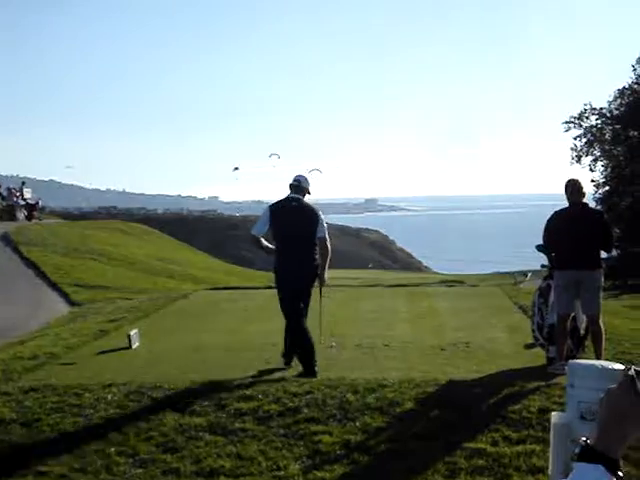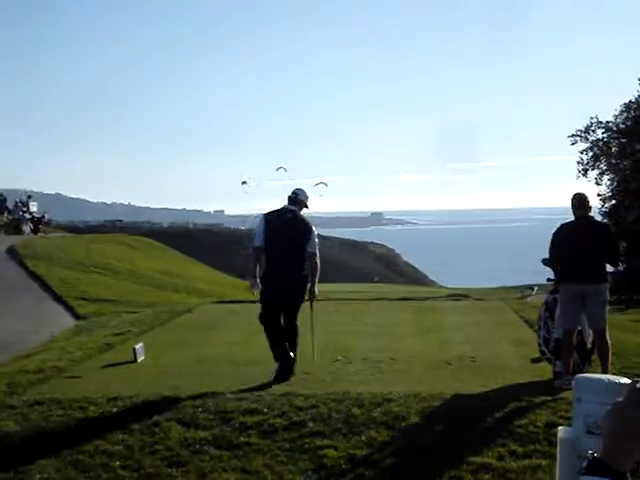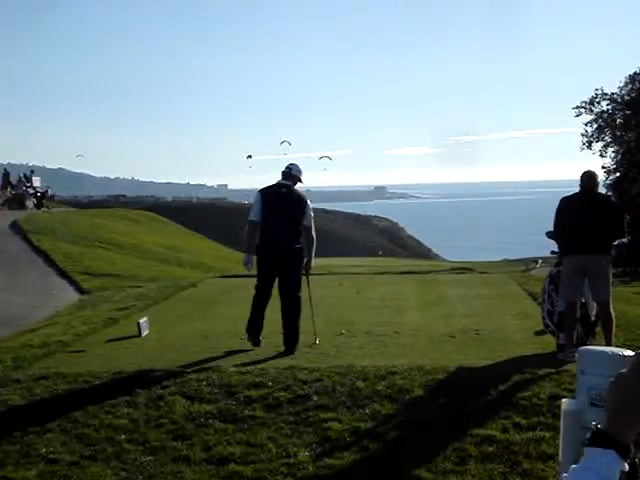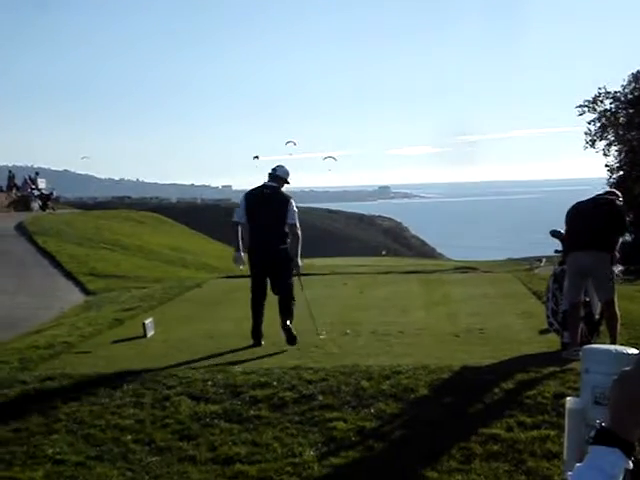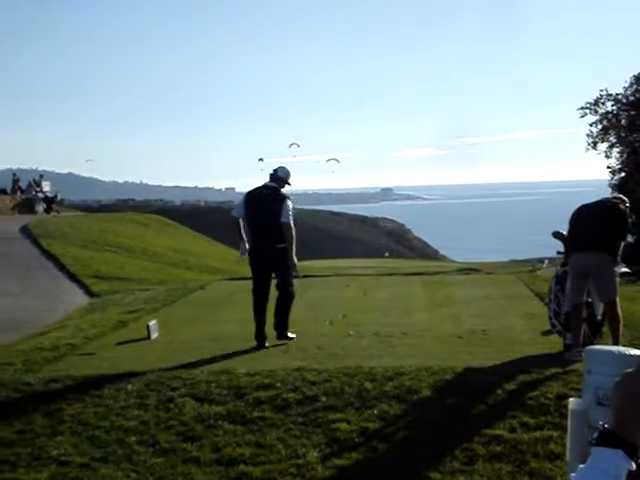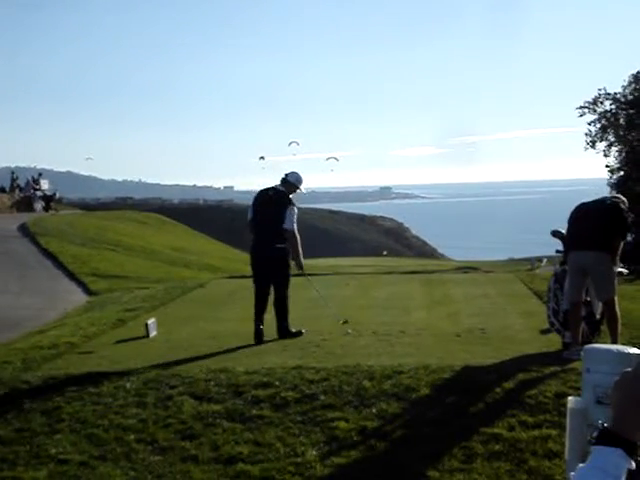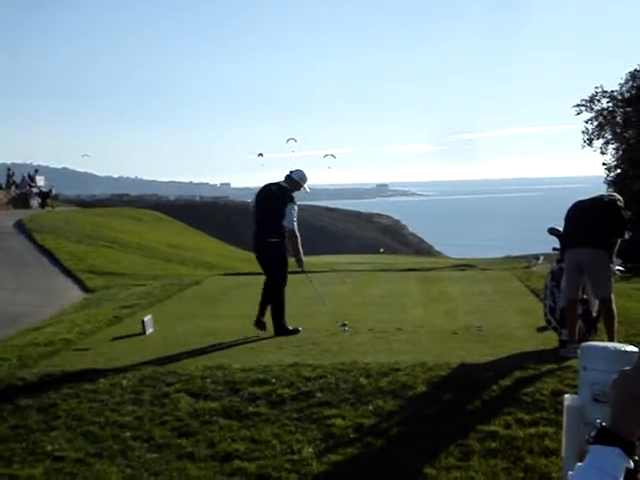
dt=0.3s
person 1, frame 1
left shoulder: (273, 210)
right shoulder: (314, 212)
left elbow: (256, 237)
right elbow: (324, 244)
left wrist: (272, 248)
right wrist: (323, 271)
left hip: (285, 269)
right hip: (308, 269)
left knee: (294, 316)
right knee: (298, 313)
left ankle: (309, 366)
right ankle: (289, 354)
person 1, frame 2
left shoulder: (267, 219)
right shoulder: (307, 226)
left elbow: (257, 250)
right elbow: (313, 259)
left wrist: (254, 276)
right wrist: (313, 285)
left hip: (273, 278)
right hip: (298, 279)
left knee: (269, 319)
right knee: (290, 323)
left ankle: (285, 356)
right ankle: (286, 368)
person 1, frame 3
left shoulder: (263, 195)
right shoulder: (302, 200)
left elbow: (253, 225)
right elbow: (309, 232)
left wrist: (248, 253)
right wrist: (309, 258)
left hip: (267, 252)
right hip: (293, 253)
left knee: (262, 294)
right knee: (291, 298)
left ankle: (254, 335)
right ankle: (291, 344)
person 1, frame 4
left shoulder: (249, 196)
right shoulder: (286, 199)
left elbow: (237, 225)
right elbow: (295, 230)
left wrist: (238, 251)
right wrist: (297, 257)
left hip: (257, 252)
right hip: (281, 252)
left knee: (258, 295)
right knee: (285, 292)
left ankle: (257, 337)
right ankle: (287, 323)
person 1, frame 5
left shoulder: (249, 196)
right shoulder: (282, 199)
left elbow: (237, 217)
right elbow: (288, 228)
left wrist: (244, 242)
right wrist: (292, 255)
left hip: (256, 250)
right hip: (278, 251)
left knee: (259, 294)
right knee: (286, 290)
left ankle: (260, 337)
right ankle: (281, 330)
person 1, frame 6
left shoulder: (260, 195)
right shoulder: (288, 204)
left elbow: (251, 222)
right elbow: (291, 234)
right wrist: (298, 258)
left hip: (258, 249)
right hip: (278, 251)
left knee: (261, 291)
right knee: (281, 292)
left ankle: (258, 327)
right ankle: (283, 330)
person 1, frame 7
left shoulder: (264, 189)
right shoulder: (288, 200)
left elbow: (256, 212)
right elbow: (292, 232)
right wrist: (299, 256)
left hip: (259, 242)
right hip: (275, 245)
left knee: (271, 281)
right knee: (277, 285)
left ankle: (261, 317)
right ankle: (279, 326)
person 2, frame 1
left shoulder: (557, 218)
right shoulder: (598, 217)
left elbow: (548, 246)
right elbow: (608, 246)
left hip: (564, 271)
right hip: (591, 270)
left knee: (562, 318)
right knee: (594, 318)
left ankle: (560, 362)
right ankle: (599, 362)
person 2, frame 2
left shoulder: (562, 231)
right shoulder: (604, 230)
left elbow: (554, 260)
right elbow: (615, 260)
left hip: (569, 284)
right hip: (596, 284)
left knee: (568, 332)
right knee: (600, 332)
left ankle: (566, 376)
person 2, frame 3
left shoulder: (565, 203)
right shoulder: (608, 203)
left elbow: (558, 231)
right elbow: (619, 231)
right wrist: (606, 245)
left hip: (572, 257)
right hip: (599, 257)
left knee: (571, 304)
right knee: (604, 304)
left ankle: (570, 348)
person 2, frame 4
left shoulder: (576, 207)
right shoulder: (614, 205)
right elbow: (618, 232)
right wrist: (612, 252)
left hip: (574, 256)
right hip: (600, 255)
left knee: (574, 303)
right knee: (609, 302)
left ankle: (574, 347)
person 2, frame 5
left shoulder: (582, 209)
right shoulder: (619, 209)
right elbow: (620, 237)
right wrist: (615, 259)
left hip: (576, 256)
right hip: (601, 257)
left knee: (576, 304)
right knee: (611, 303)
left ankle: (576, 348)
person 2, frame 6
left shoulder: (580, 208)
right shoulder: (618, 207)
right elbow: (619, 236)
right wrist: (615, 259)
left hip: (574, 254)
right hip: (600, 255)
left knee: (575, 302)
right knee: (609, 302)
left ankle: (575, 347)
right ankle: (615, 346)
person 2, frame 7
left shoulder: (577, 206)
right shoulder: (614, 204)
left elbow: (566, 232)
right elbow: (618, 232)
right wrist: (611, 255)
left hip: (571, 252)
right hip: (596, 252)
left knee: (571, 300)
right knee: (606, 299)
left ankle: (572, 344)
right ankle: (612, 344)
